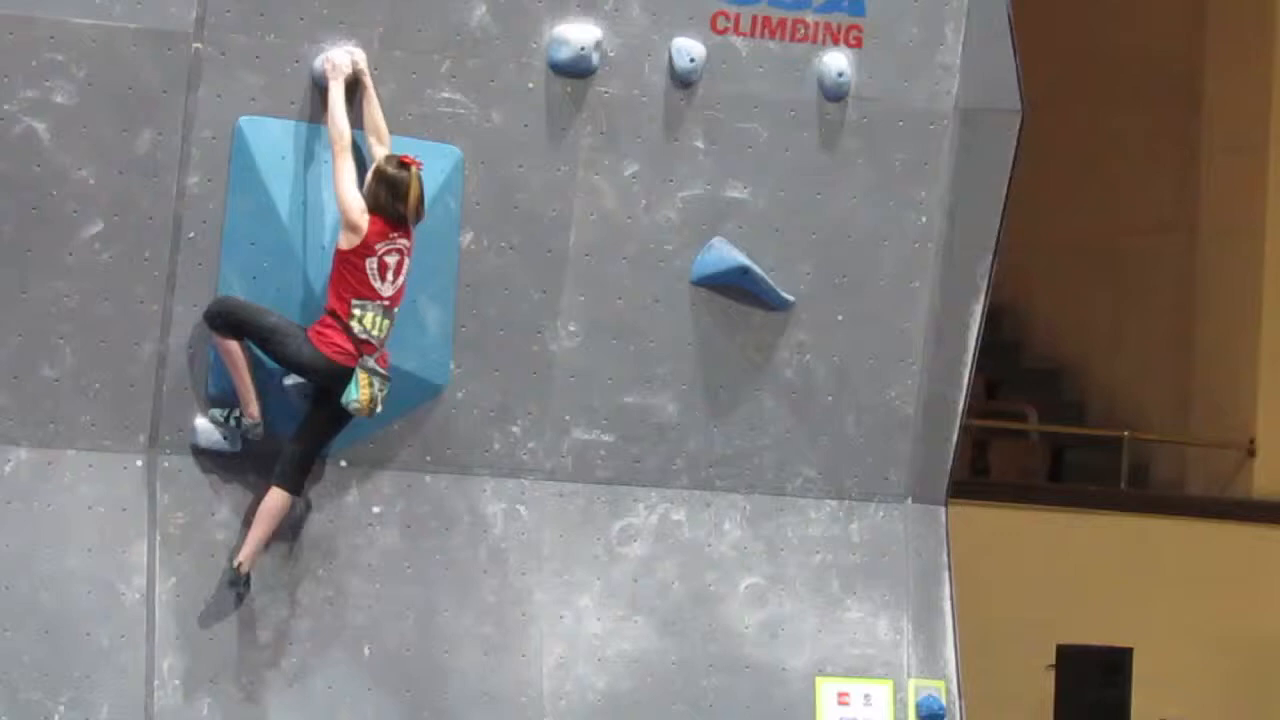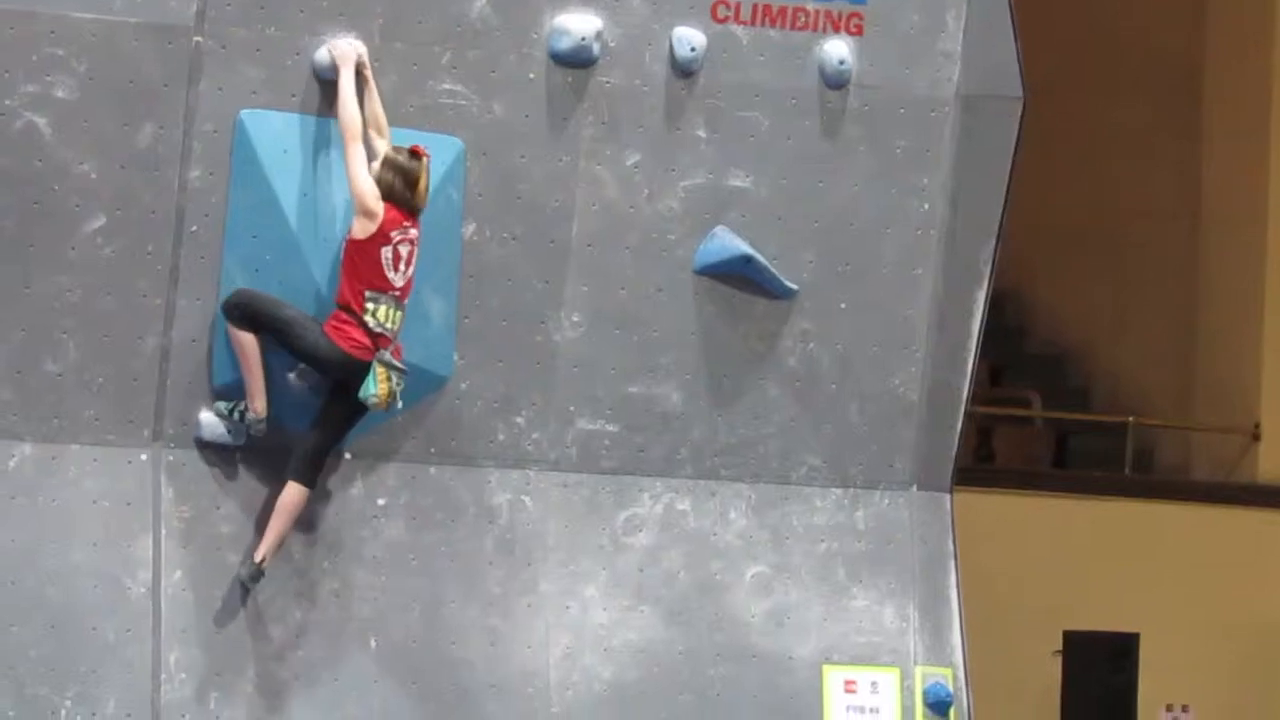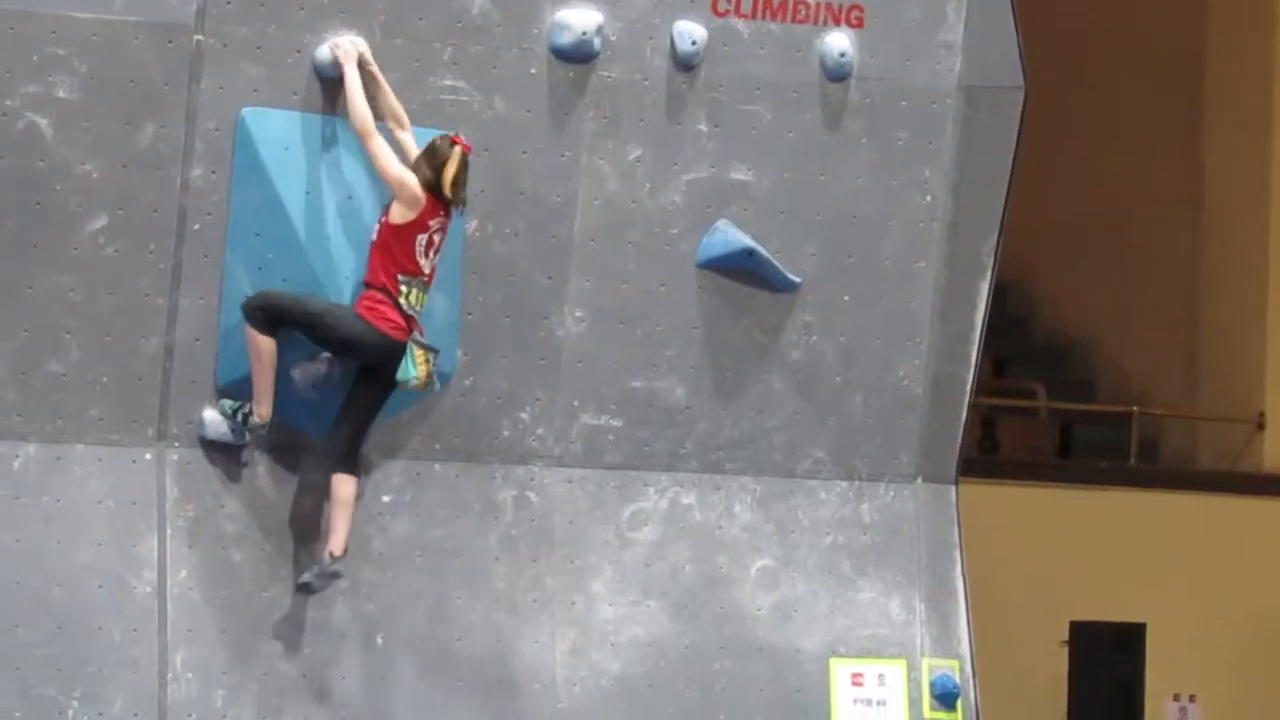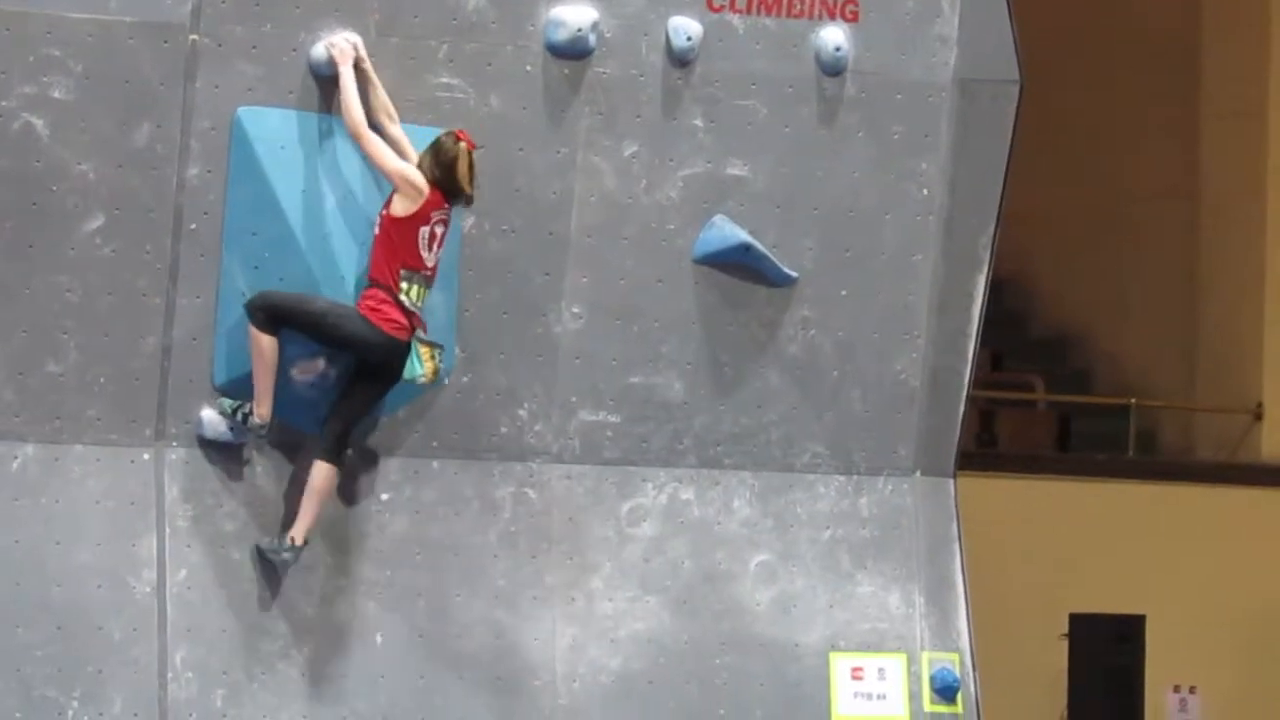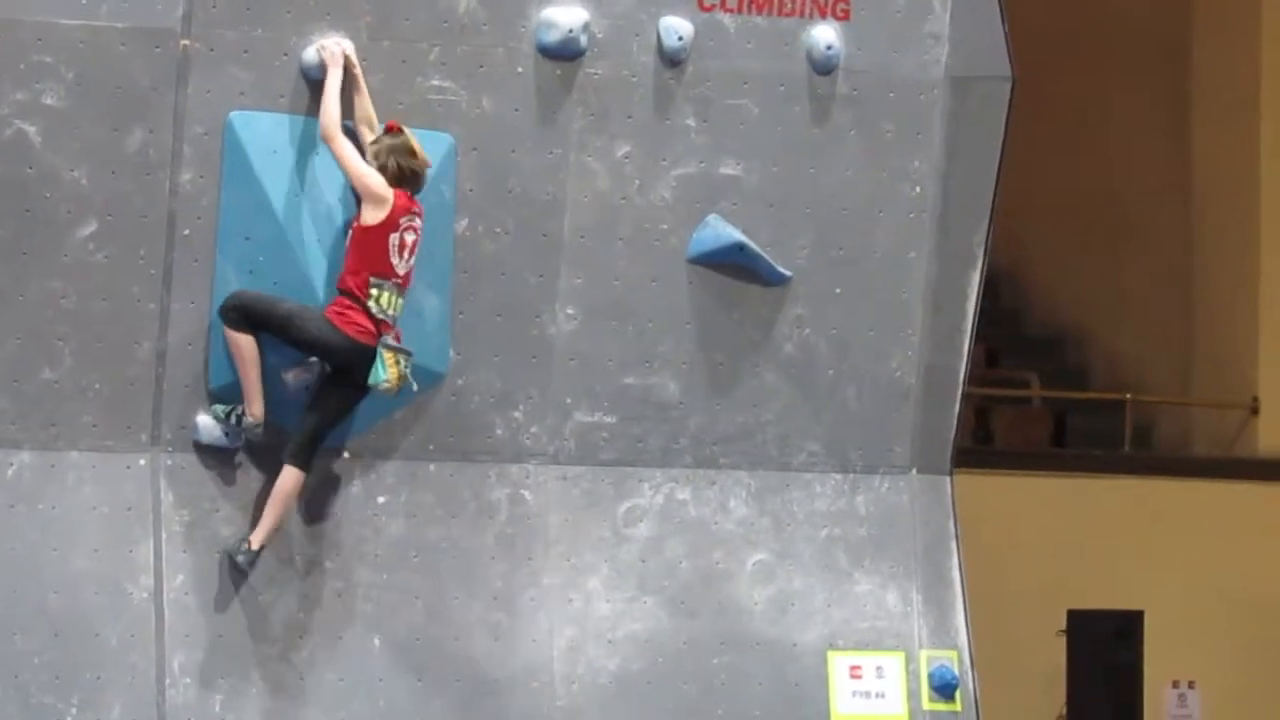
dt=0.5s
person 1, frame 1
left shoulder: (359, 224)
right shoulder: (404, 229)
left elbow: (342, 148)
right elbow: (378, 143)
left wrist: (337, 81)
right wrist: (365, 81)
left hip: (326, 356)
left knee: (221, 312)
right knee: (294, 466)
left ankle: (249, 417)
right ankle: (242, 565)
person 1, frame 2
left shoulder: (373, 212)
right shoulder: (409, 220)
left elbow: (353, 137)
right elbow: (378, 138)
left wrist: (347, 69)
right wrist: (366, 74)
left hip: (342, 350)
right hip: (376, 366)
left knee: (240, 304)
right knee: (309, 457)
left ankle: (254, 412)
right ankle: (258, 560)
person 1, frame 3
left shoulder: (414, 193)
right shoulder: (440, 205)
left elbow: (369, 133)
right elbow: (399, 126)
left wrist: (351, 67)
right wrist: (370, 67)
left hip: (371, 329)
right hip: (398, 343)
left knee: (261, 306)
right knee: (345, 443)
left ankle: (256, 416)
right ankle: (333, 554)
person 1, frame 4
left shoulder: (415, 184)
right shoulder: (437, 202)
left elbow: (358, 127)
right elbow: (383, 121)
left wrist: (344, 66)
right wrist: (362, 66)
left hip: (375, 329)
right hip: (397, 343)
left knee: (264, 308)
right knee: (335, 434)
left ankle: (256, 416)
right ankle: (293, 542)
person 1, frame 5
left shoulder: (380, 195)
right shoulder: (411, 207)
left elbow: (331, 134)
right elbow: (369, 132)
left wrist: (334, 70)
right wrist: (355, 73)
left hip: (345, 334)
right hip: (374, 350)
left knee: (237, 307)
right knee: (305, 440)
left ankle: (251, 415)
right ankle: (253, 544)
